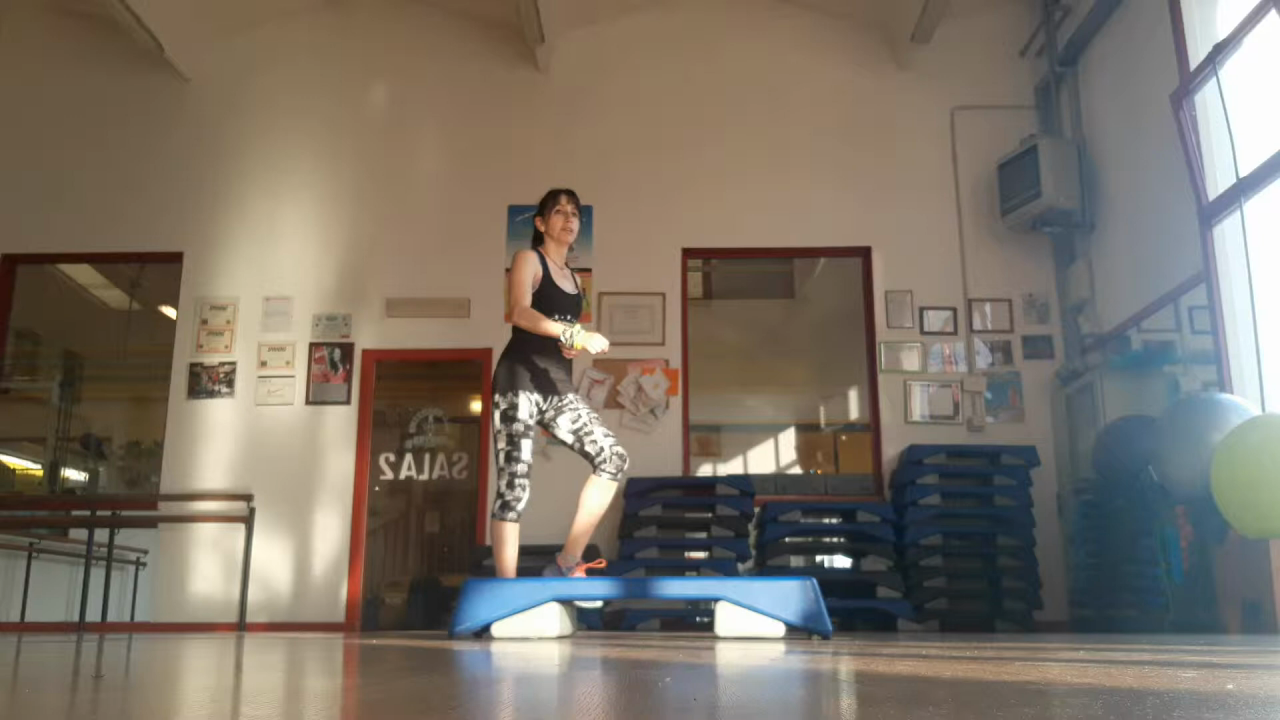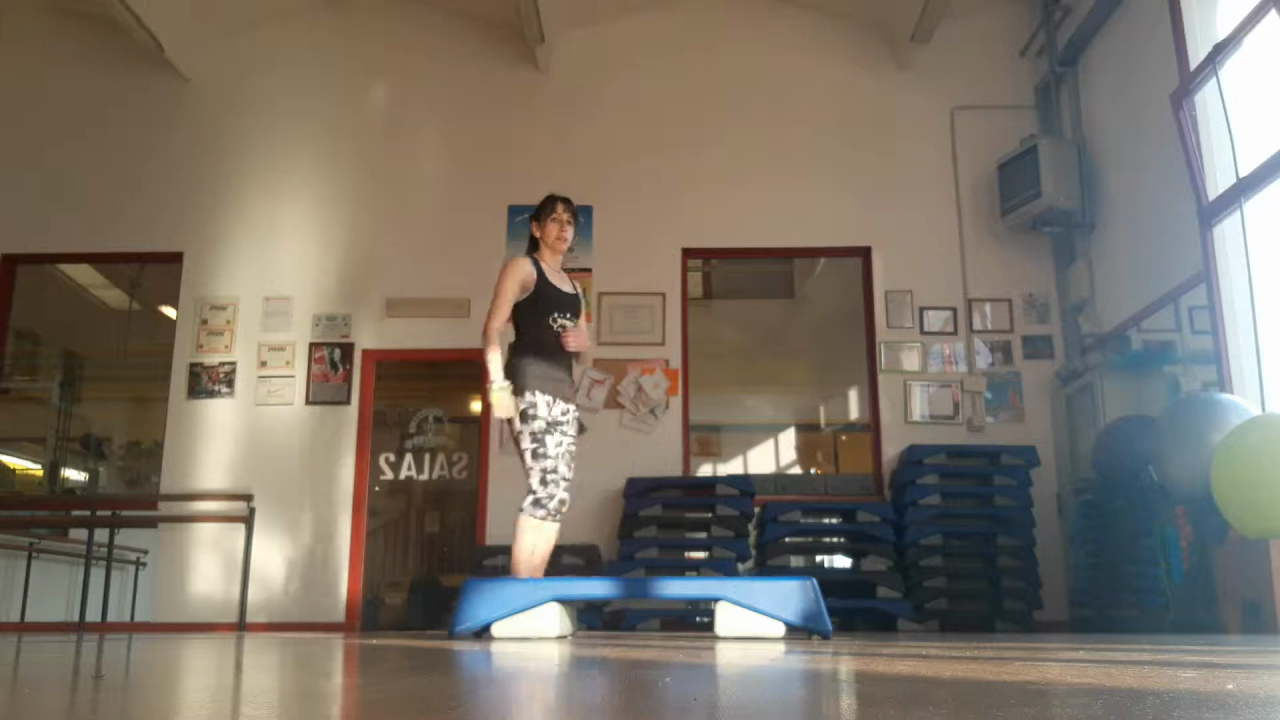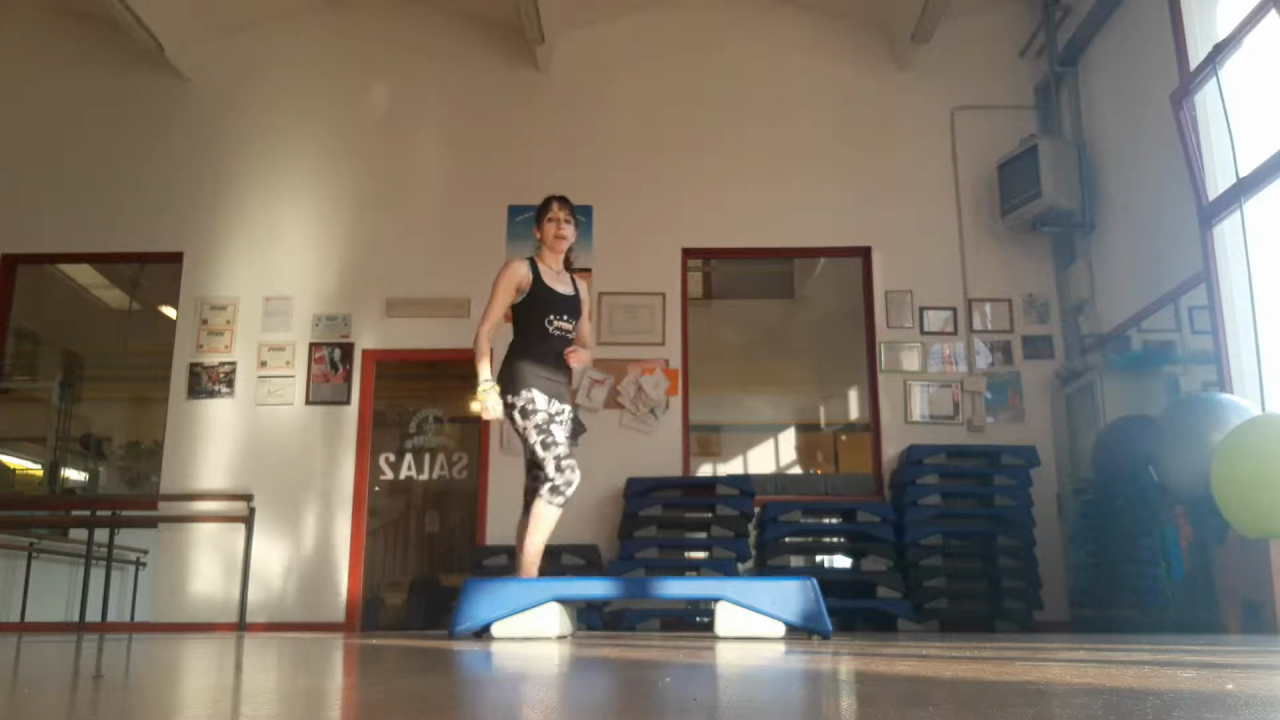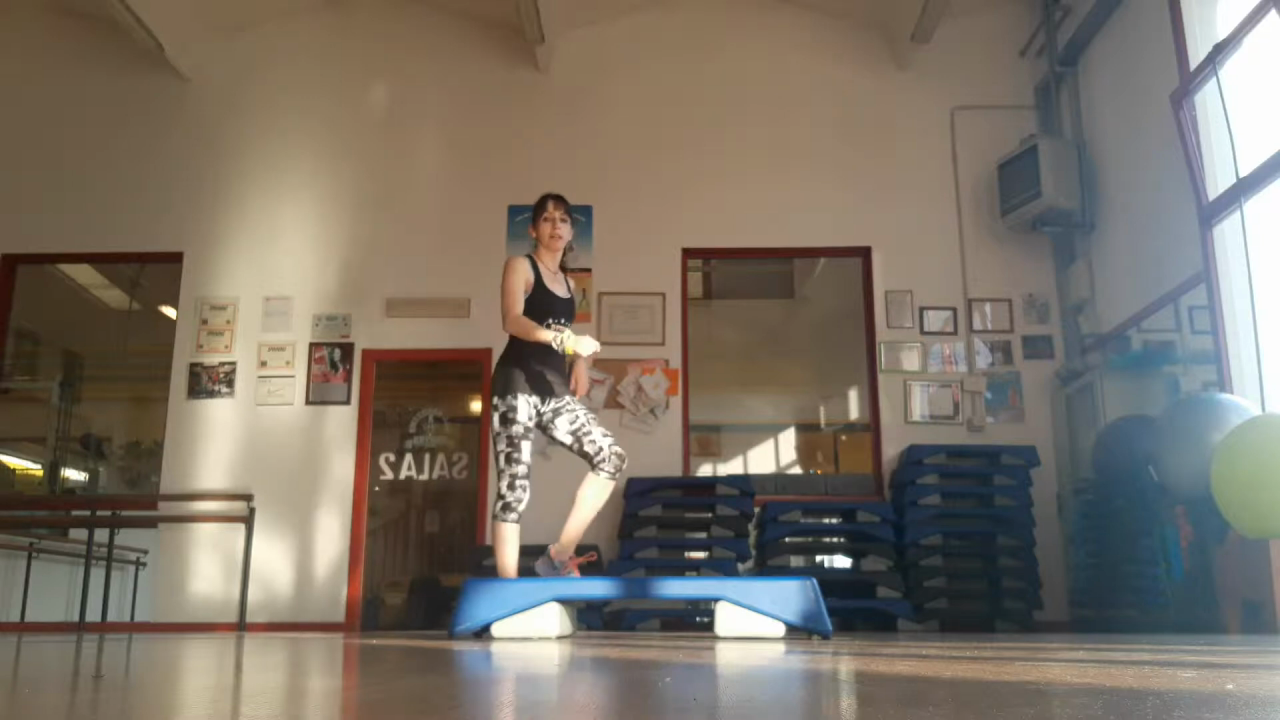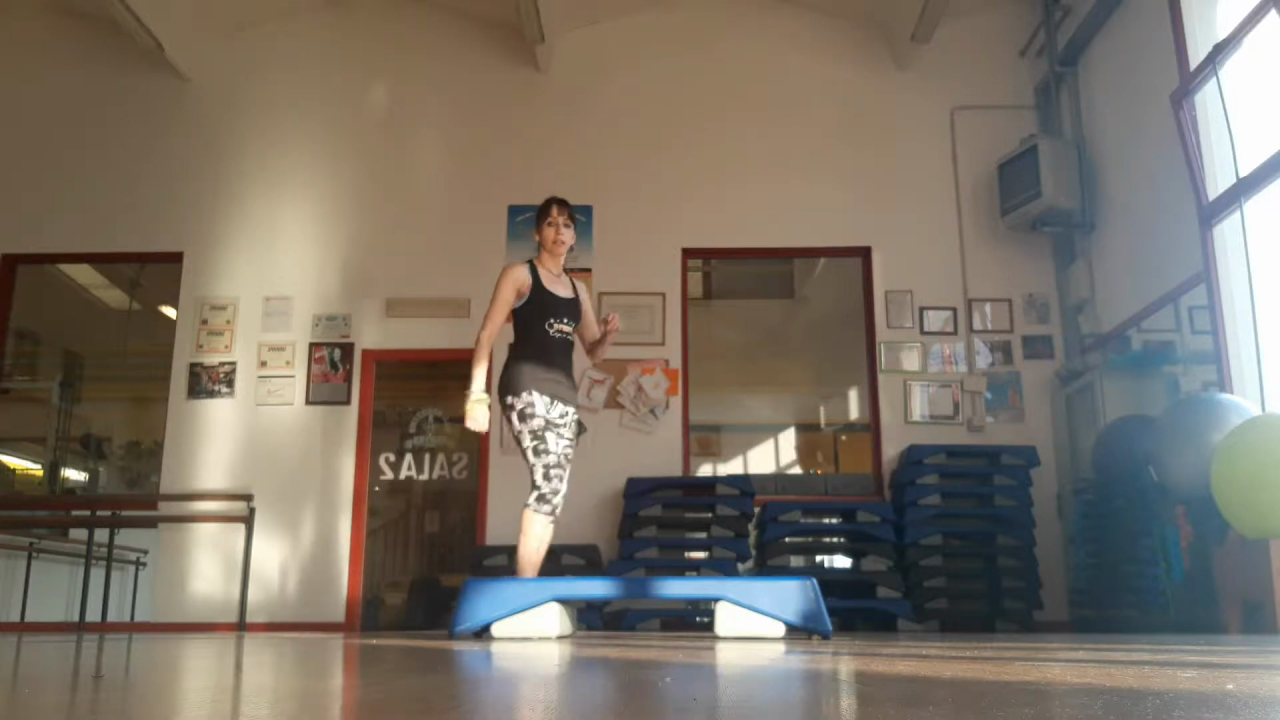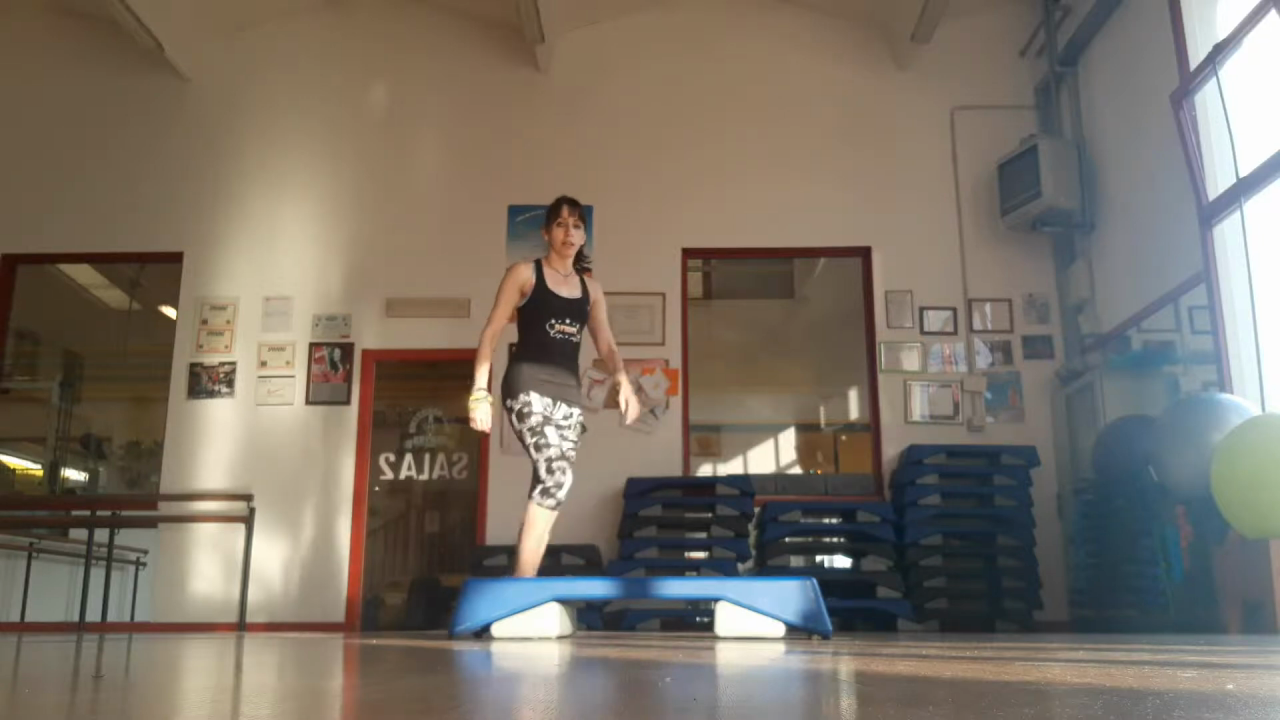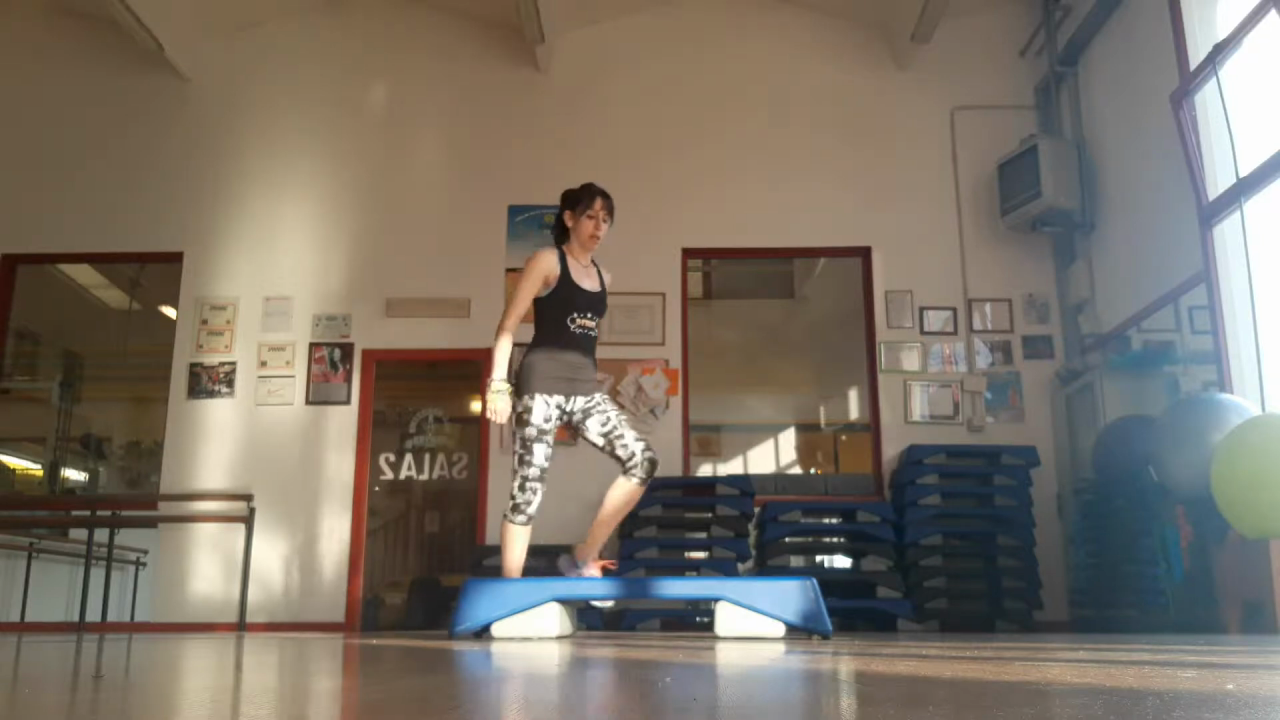
dt=0.3s
person 1, frame 1
left shoulder: (574, 279)
right shoulder: (528, 260)
right elbow: (520, 312)
left wrist: (576, 342)
right wrist: (574, 335)
left hip: (557, 386)
right hip: (519, 381)
left knee: (613, 458)
right knee: (514, 486)
left ankle: (567, 563)
person 1, frame 2
left shoulder: (574, 287)
right shoulder: (521, 267)
left elbow: (583, 349)
right elbow: (493, 327)
left wrist: (582, 343)
right wrist: (498, 383)
left hip: (562, 391)
right hip: (526, 386)
left knee: (556, 492)
right knee: (545, 487)
person 1, frame 3
left shoulder: (579, 288)
right shoulder: (519, 270)
left elbow: (585, 345)
right elbow: (486, 328)
left wrist: (583, 355)
right wrist: (486, 383)
left hip: (558, 393)
right hip: (522, 386)
left knee: (543, 493)
right knee: (565, 475)
right ankle: (523, 579)
person 1, frame 4
left shoulder: (567, 283)
right shoulder: (520, 266)
right elbow: (512, 321)
left wrist: (577, 361)
right wrist: (565, 339)
left hip: (554, 391)
right hip: (518, 384)
left knee: (611, 458)
right knee: (514, 489)
left ankle: (558, 556)
person 1, frame 5
left shoulder: (578, 289)
right shoulder: (519, 275)
left elbow: (595, 350)
right elbow: (486, 335)
left wrist: (608, 331)
right wrist: (477, 393)
left hip: (564, 394)
right hip: (524, 386)
left knee: (549, 489)
right knee: (550, 481)
person 1, frame 6
left shoulder: (590, 287)
right shoulder: (524, 274)
left elbow: (606, 347)
right elbow: (490, 334)
left wrist: (624, 383)
right wrist: (480, 392)
left hip: (568, 394)
right hip: (527, 386)
left knee: (549, 491)
right knee: (555, 475)
right ankle: (522, 580)
person 1, frame 7
left shoulder: (600, 274)
right shoulder: (546, 260)
right elbow: (509, 324)
right wrist: (499, 384)
left hip: (584, 387)
right hip: (540, 385)
left knee: (641, 462)
right knee: (528, 492)
left ankle: (583, 557)
